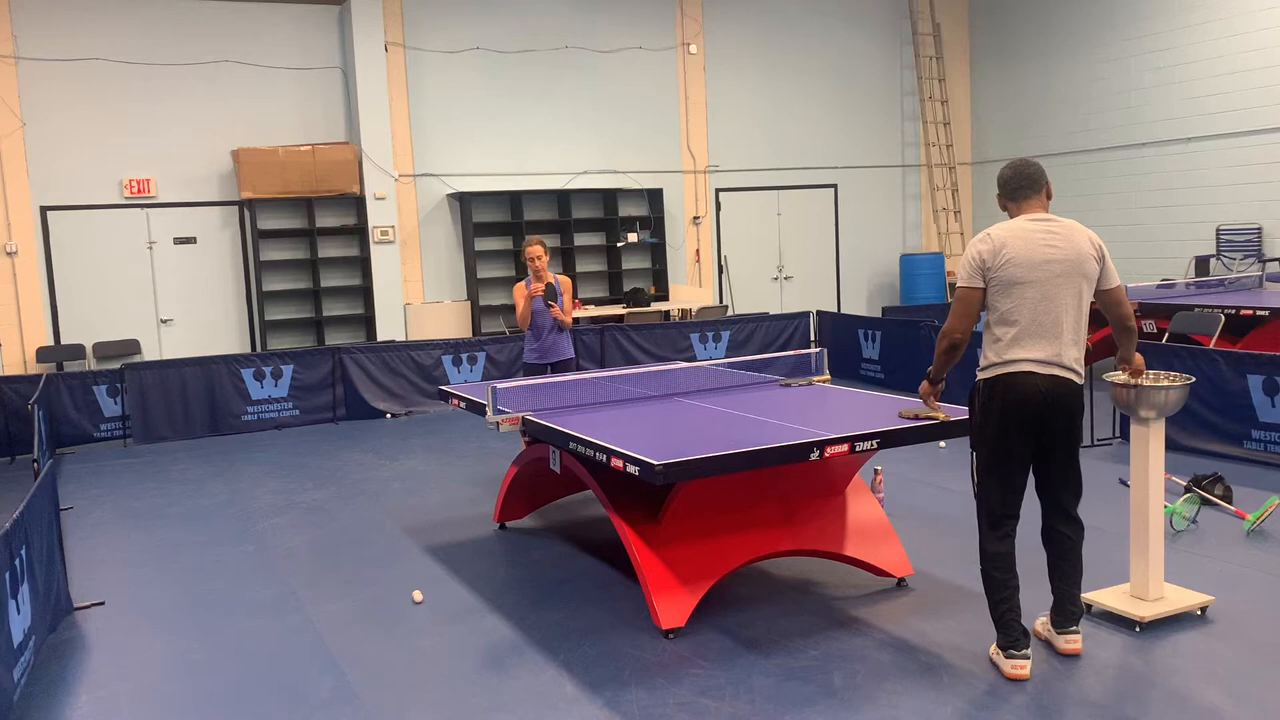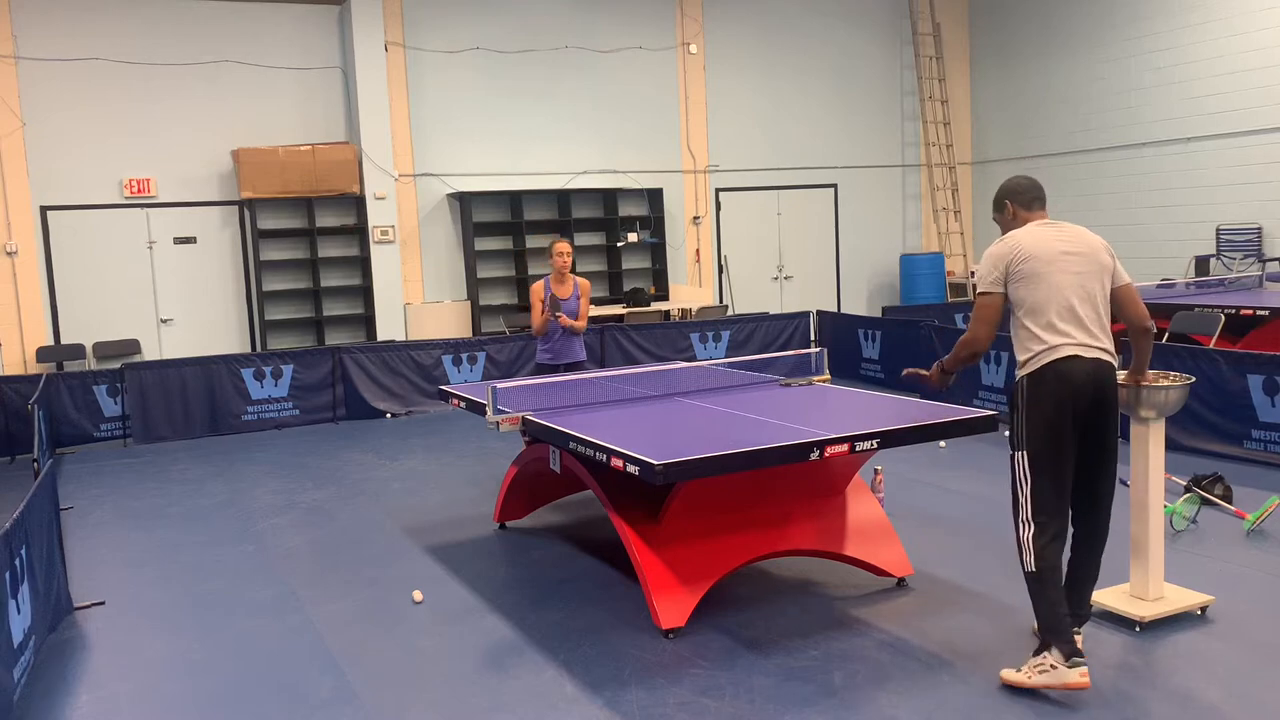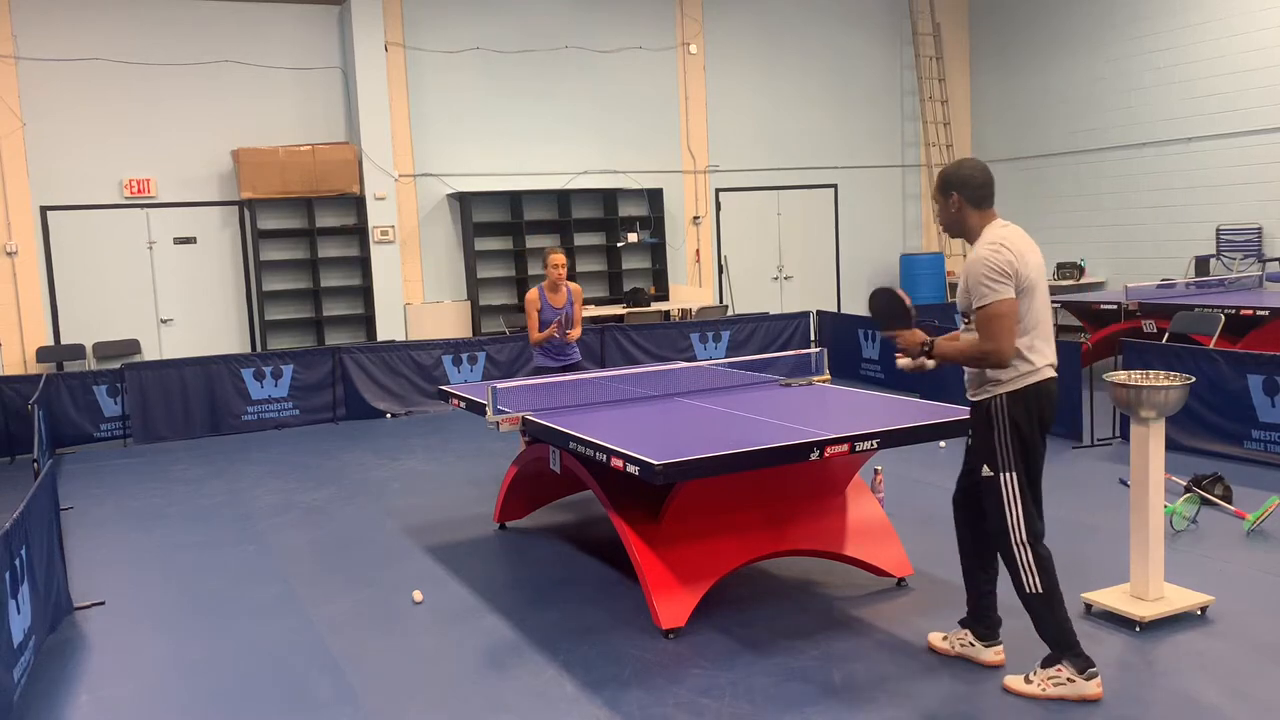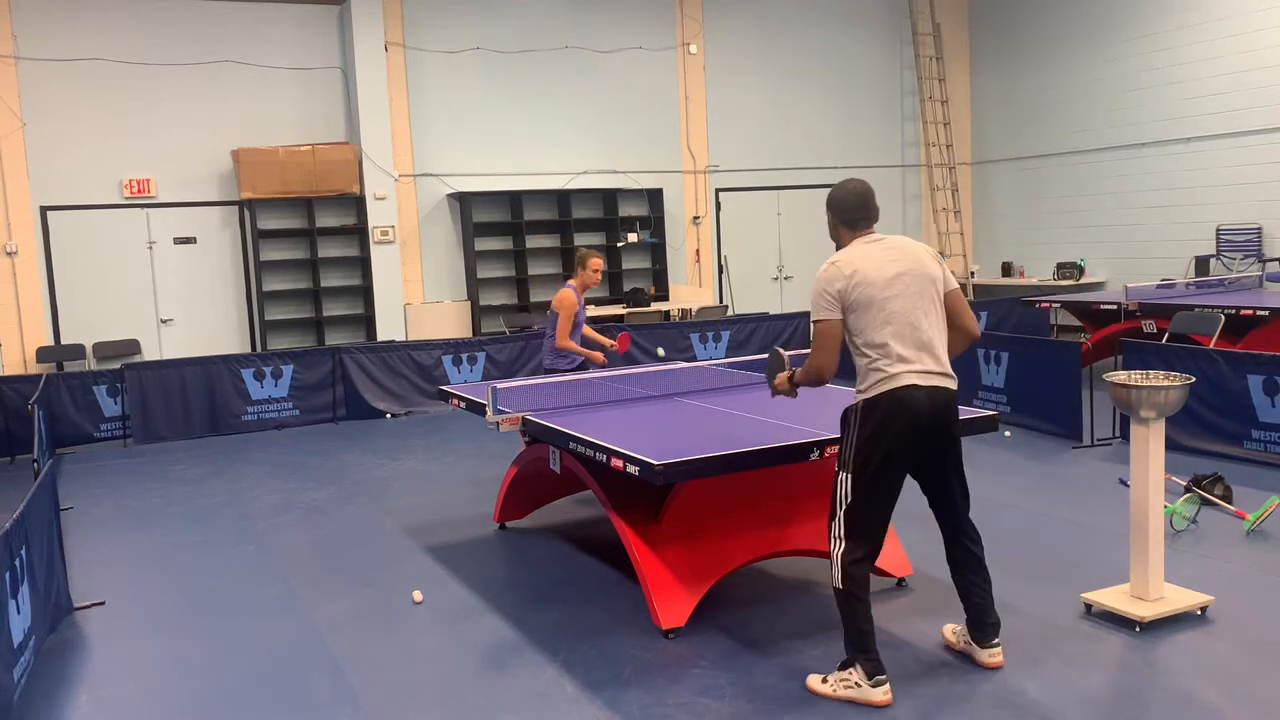
dt=1s
person 1, frame 1
left shoulder: (988, 244)
right shoulder: (1087, 241)
left elbow: (956, 333)
right elbow: (1123, 320)
left wrist: (933, 380)
right wrist: (1128, 357)
left hip: (1004, 389)
right hip: (1064, 389)
left knee: (998, 521)
right knee: (1063, 512)
left ankle: (1013, 647)
right ankle: (1065, 625)
person 1, frame 2
left shoulder: (1005, 250)
right shoulder: (1095, 243)
left elbow: (979, 341)
right elbow: (1142, 324)
left wrist: (944, 369)
right wrist: (1139, 370)
left hip: (1047, 381)
right hip: (1101, 377)
left knee: (1040, 519)
right knee: (1091, 513)
left ankle: (1061, 654)
right ankle: (1068, 620)
person 1, frame 3
left shoulder: (988, 256)
right shoulder: (1011, 239)
left elbow: (1000, 350)
left wrist: (931, 349)
right wrist: (941, 342)
left hip: (1011, 401)
right hip: (1013, 397)
left knee: (1017, 534)
right knee: (972, 510)
left ankle: (1073, 665)
right ankle: (981, 632)
person 1, frame 4
left shoulder: (835, 273)
right shoulder: (924, 254)
left elbow: (823, 369)
right elbow: (969, 330)
left wrist: (791, 380)
left hip: (885, 407)
right hip: (941, 399)
left knee: (851, 539)
right knee: (957, 520)
left ankle: (866, 673)
right ankle: (984, 637)
